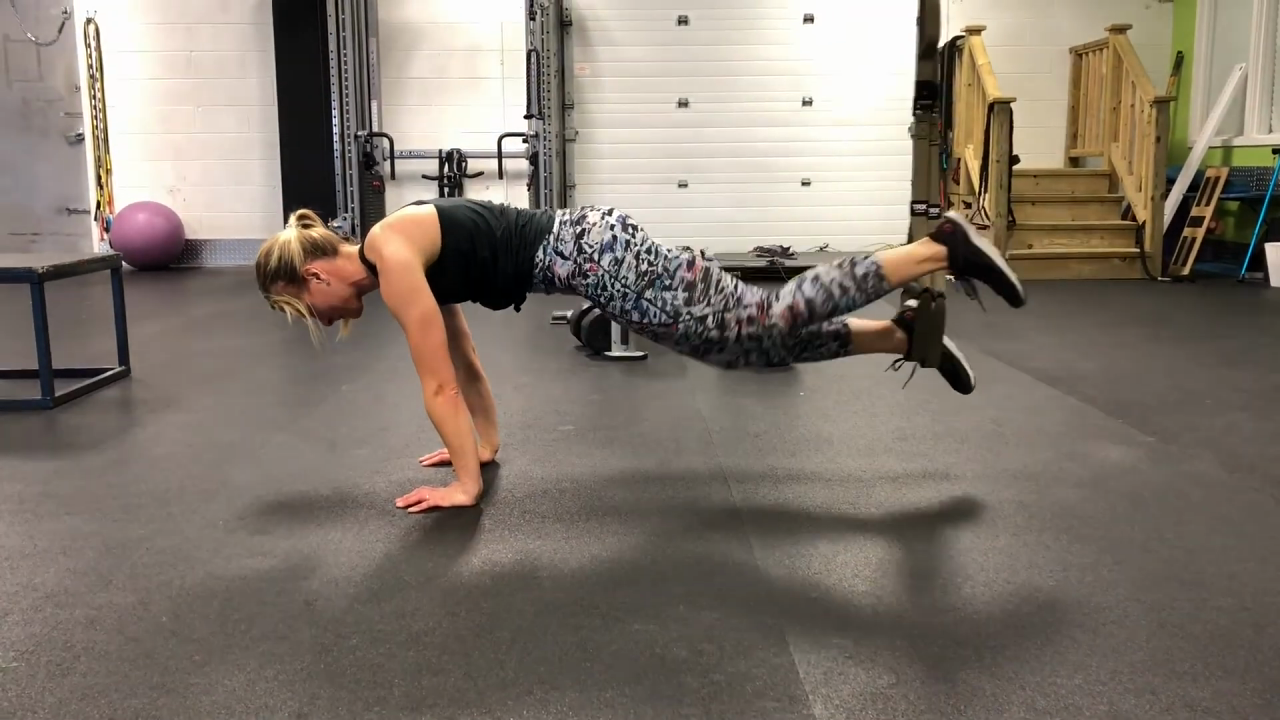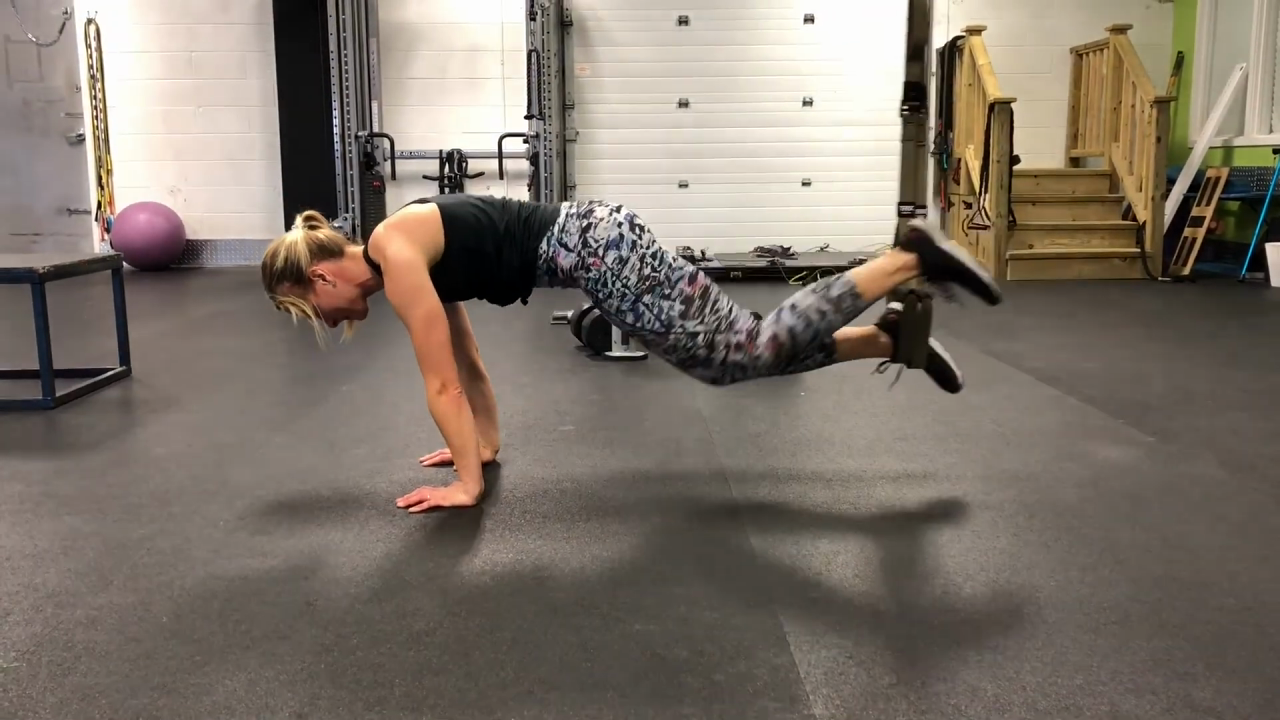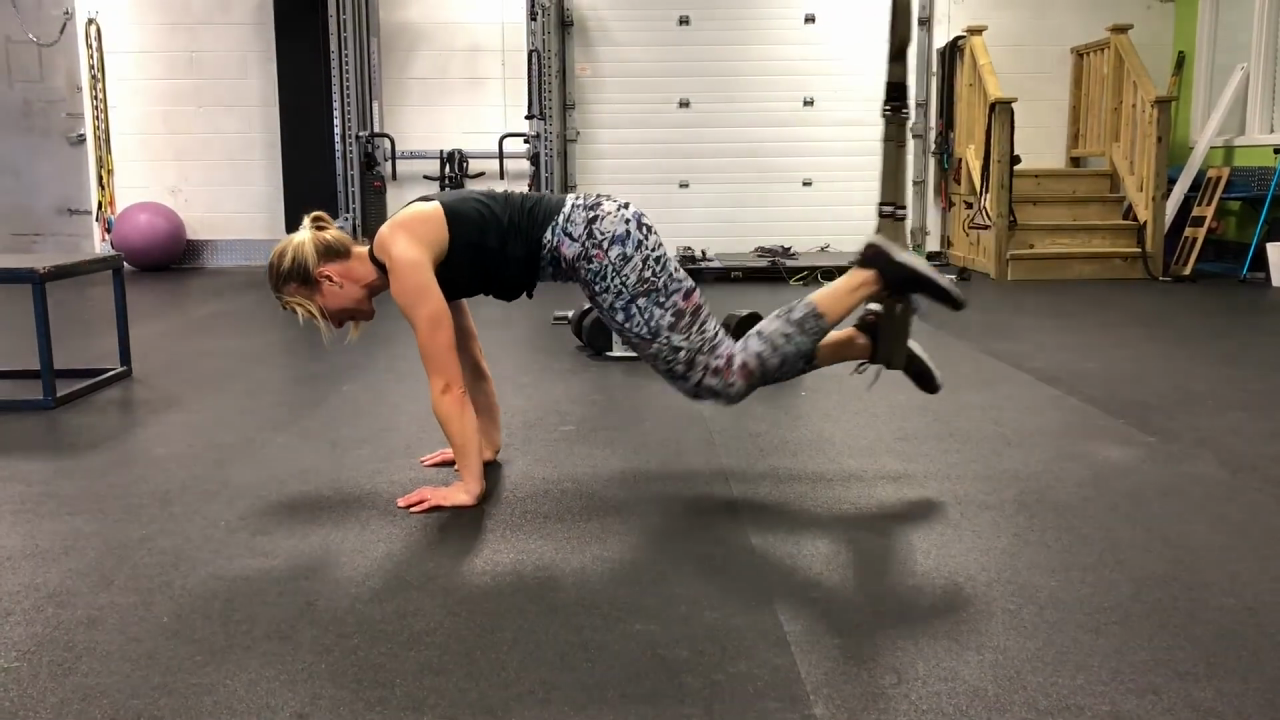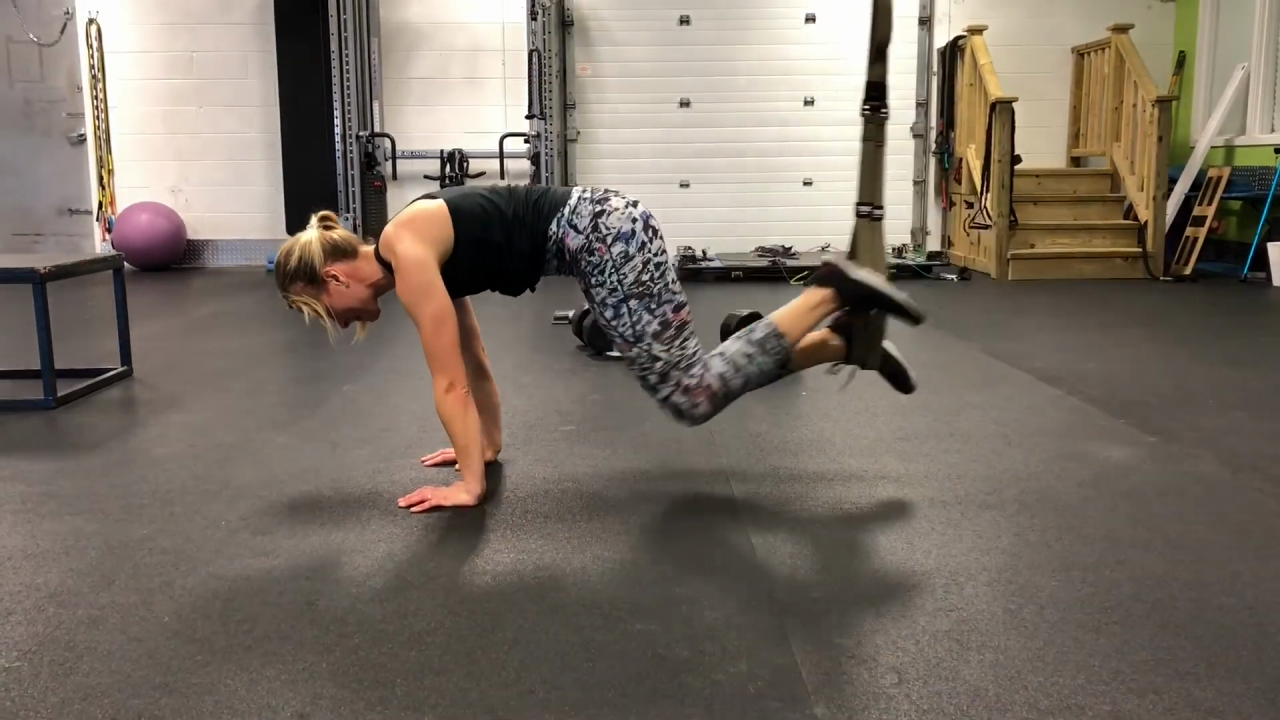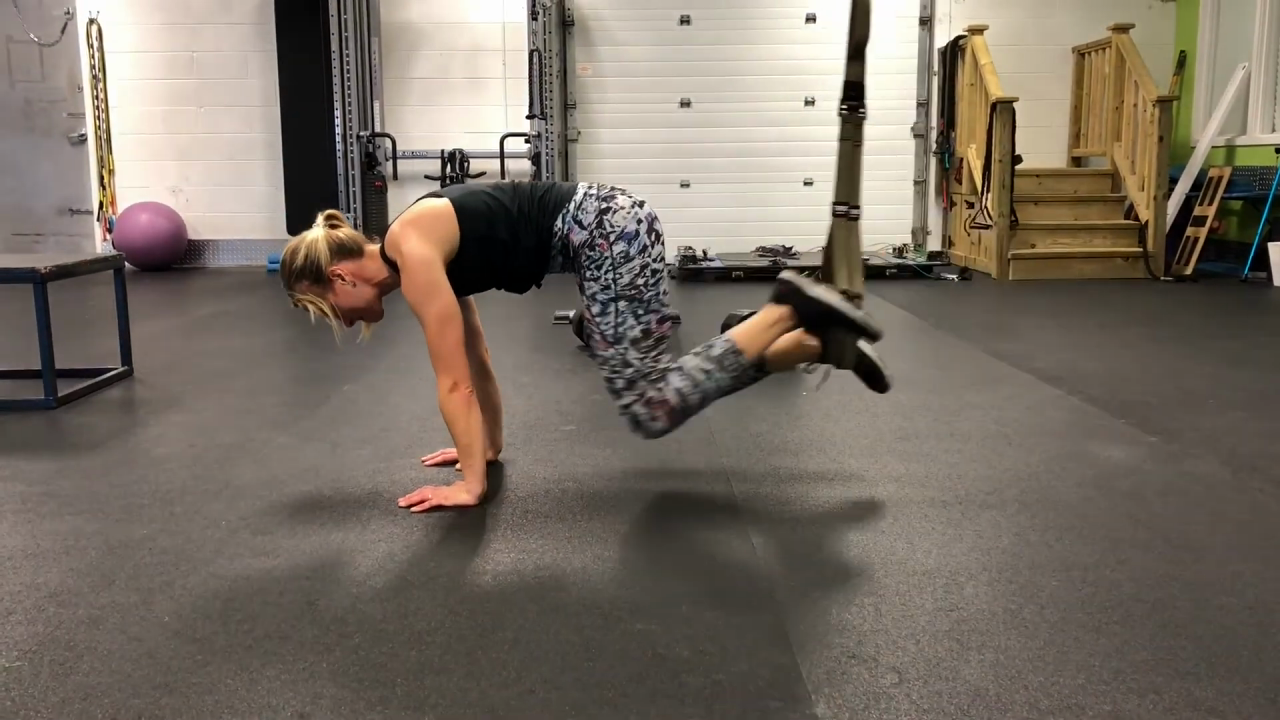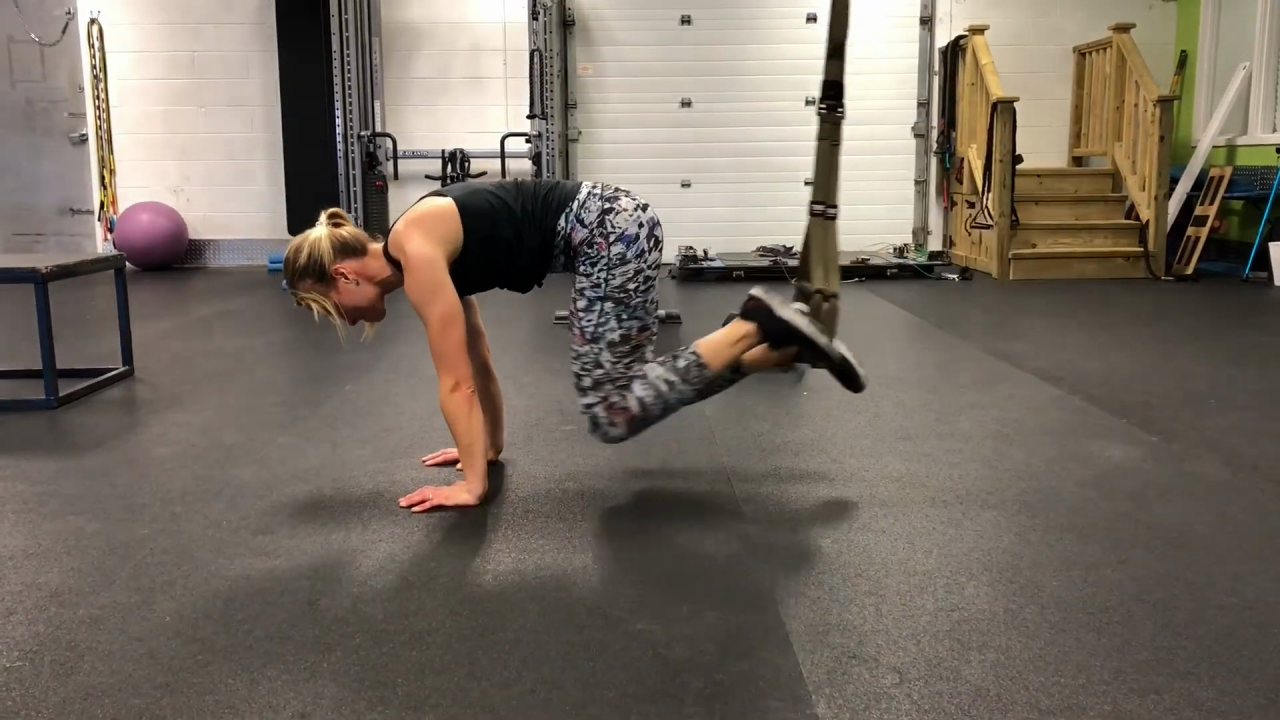
dt=0.1s
person 1, frame 1
left shoulder: (390, 256)
right shoulder: (415, 259)
left elbow: (440, 385)
right elbow: (464, 363)
left wrist: (467, 483)
right wrist: (484, 444)
left hip: (594, 254)
right hip: (591, 253)
left knee: (769, 318)
right knee: (763, 330)
left ankle: (937, 251)
right ankle: (907, 335)
person 1, frame 2
left shoulder: (394, 254)
right shoulder: (417, 257)
left elbow: (442, 384)
right elbow: (466, 363)
left wrist: (468, 483)
right wrist: (485, 443)
left hip: (594, 248)
right hip: (589, 247)
left knee: (754, 346)
right knee: (748, 349)
left ankle: (912, 258)
right ankle: (890, 338)
person 1, frame 3
left shoulder: (399, 253)
right shoulder: (419, 254)
left elbow: (446, 381)
right elbow: (469, 362)
left wrist: (467, 483)
right wrist: (485, 444)
left hip: (598, 240)
right hip: (600, 241)
left knee: (726, 374)
right knee: (720, 364)
left ankle: (870, 276)
right ankle: (866, 339)
person 1, frame 4
left shoulder: (406, 252)
right shoulder: (421, 254)
left elbow: (449, 381)
right elbow: (471, 361)
left wrist: (471, 484)
right wrist: (488, 444)
left hip: (602, 232)
right hip: (598, 232)
left knee: (695, 394)
right knee: (700, 377)
left ankle: (830, 294)
right ankle: (841, 339)
person 1, frame 5
left shoulder: (411, 252)
right shoulder: (425, 252)
left elbow: (454, 380)
right elbow: (473, 359)
left wrist: (471, 483)
right wrist: (488, 443)
left hip: (606, 229)
right hip: (609, 230)
left knee: (651, 410)
right knee: (656, 391)
left ankle: (788, 314)
right ankle: (813, 340)
person 1, frame 6
left shoulder: (415, 252)
right shoulder: (427, 252)
left elbow: (455, 379)
right elbow: (475, 359)
left wrist: (472, 483)
right wrist: (491, 443)
left hip: (606, 227)
right hip: (605, 228)
left knee: (615, 414)
right knee: (635, 393)
left ankle: (755, 326)
right ankle: (786, 344)
